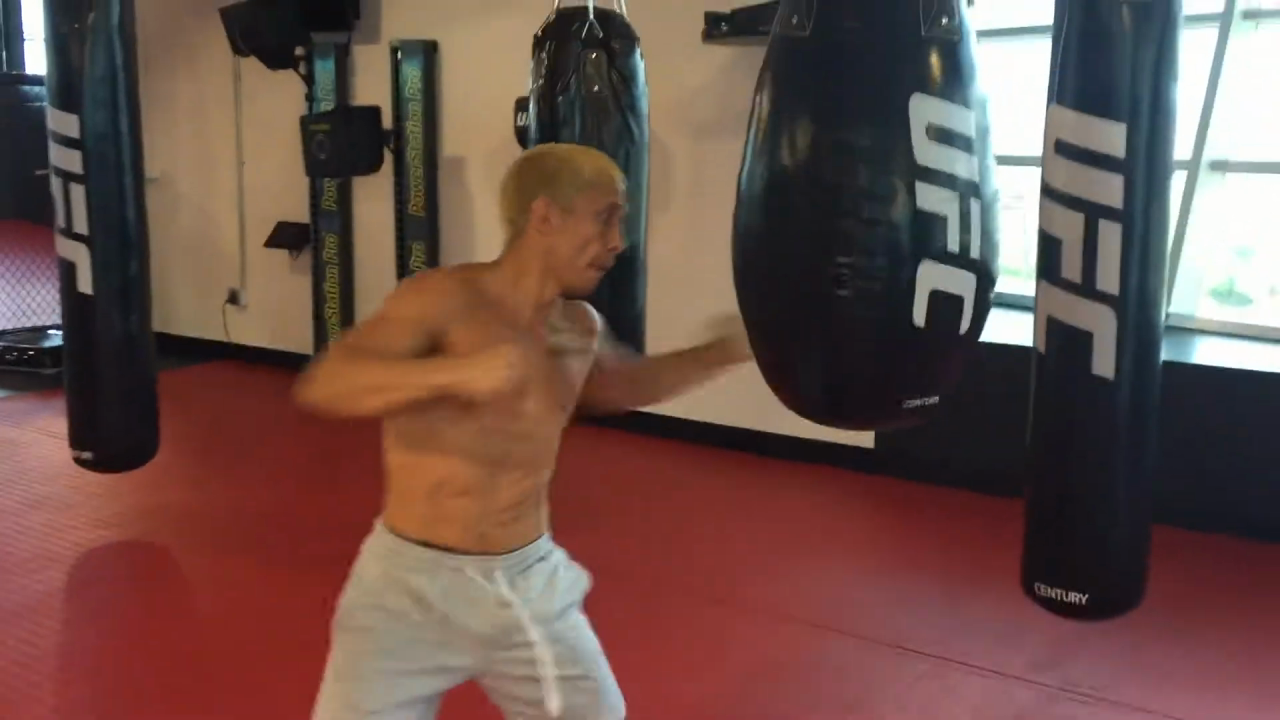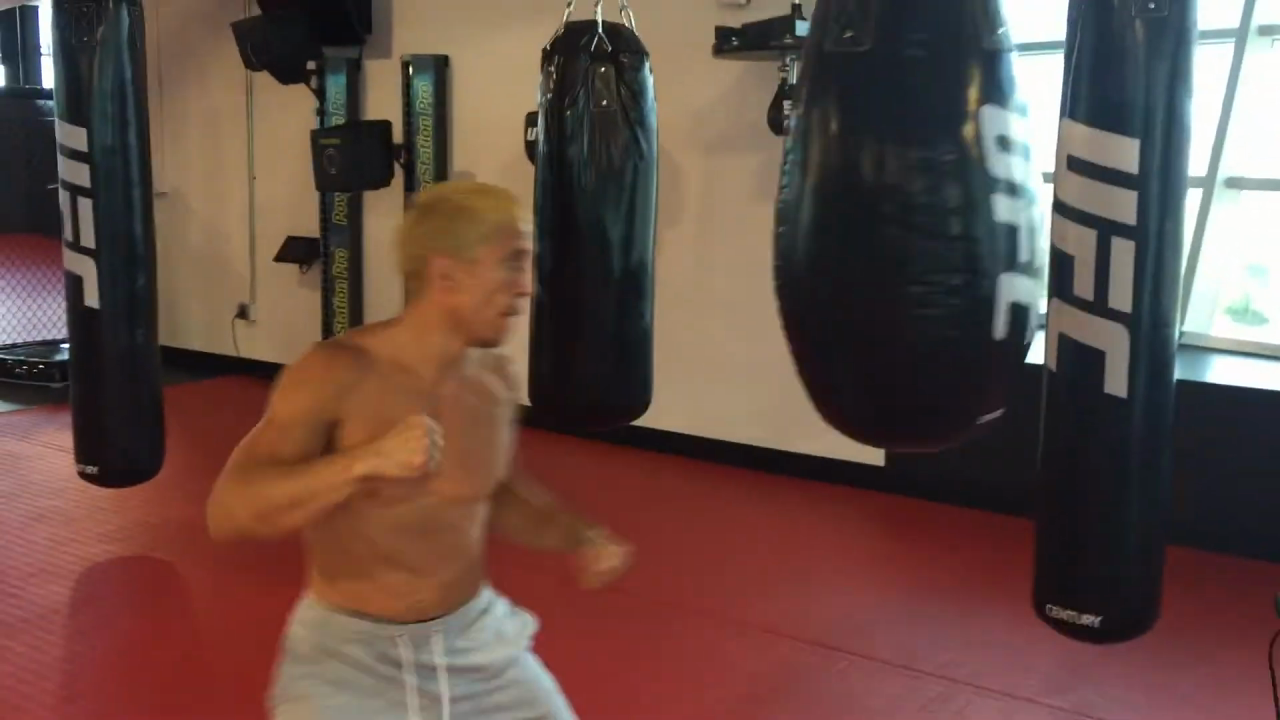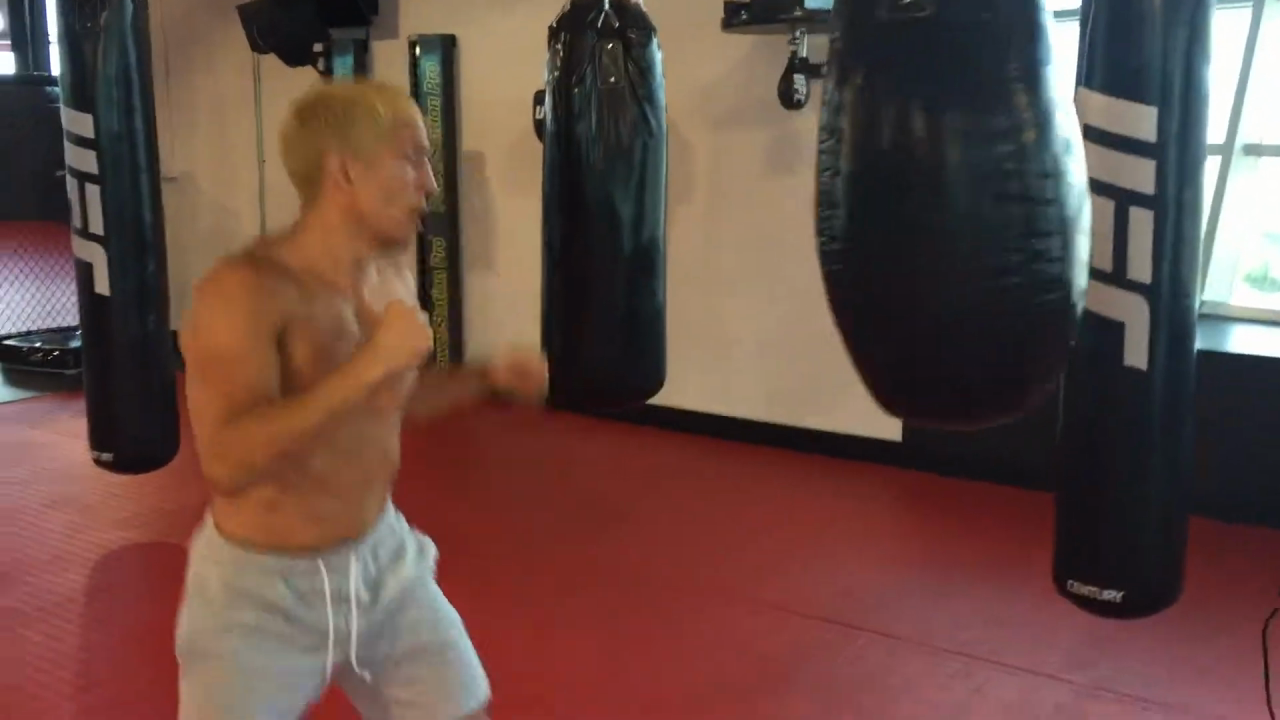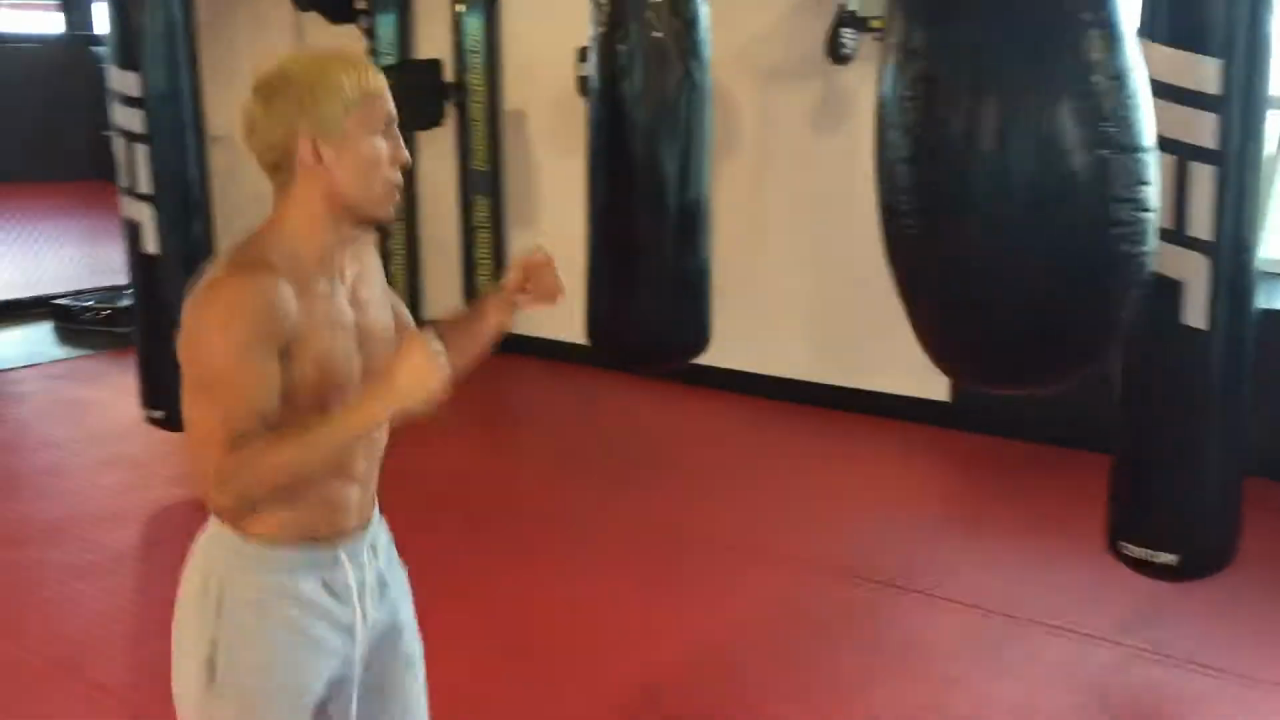
dt=0.2s
person 1, frame 1
left shoulder: (577, 327)
right shoulder: (440, 298)
left elbow: (624, 386)
right elbow: (322, 387)
left wrist: (717, 352)
right wrist: (450, 373)
left hip: (529, 579)
right hip: (415, 587)
person 1, frame 2
left shoulder: (493, 380)
right shoulder: (332, 375)
right elbow: (228, 514)
left wrist: (580, 539)
right wrist: (364, 463)
left hip: (472, 636)
right hip: (343, 648)
person 1, frame 3
left shoulder: (391, 277)
right shoulder: (242, 292)
right elbow: (230, 464)
left wrist: (488, 376)
right wrist: (368, 367)
left hip: (381, 563)
right hip: (259, 588)
person 1, frame 4
left shoulder: (358, 256)
right shoulder: (240, 298)
left elbow: (423, 367)
right elbow: (230, 486)
left wrist: (501, 304)
right wrist: (381, 403)
left hip: (364, 561)
right hip: (264, 585)
